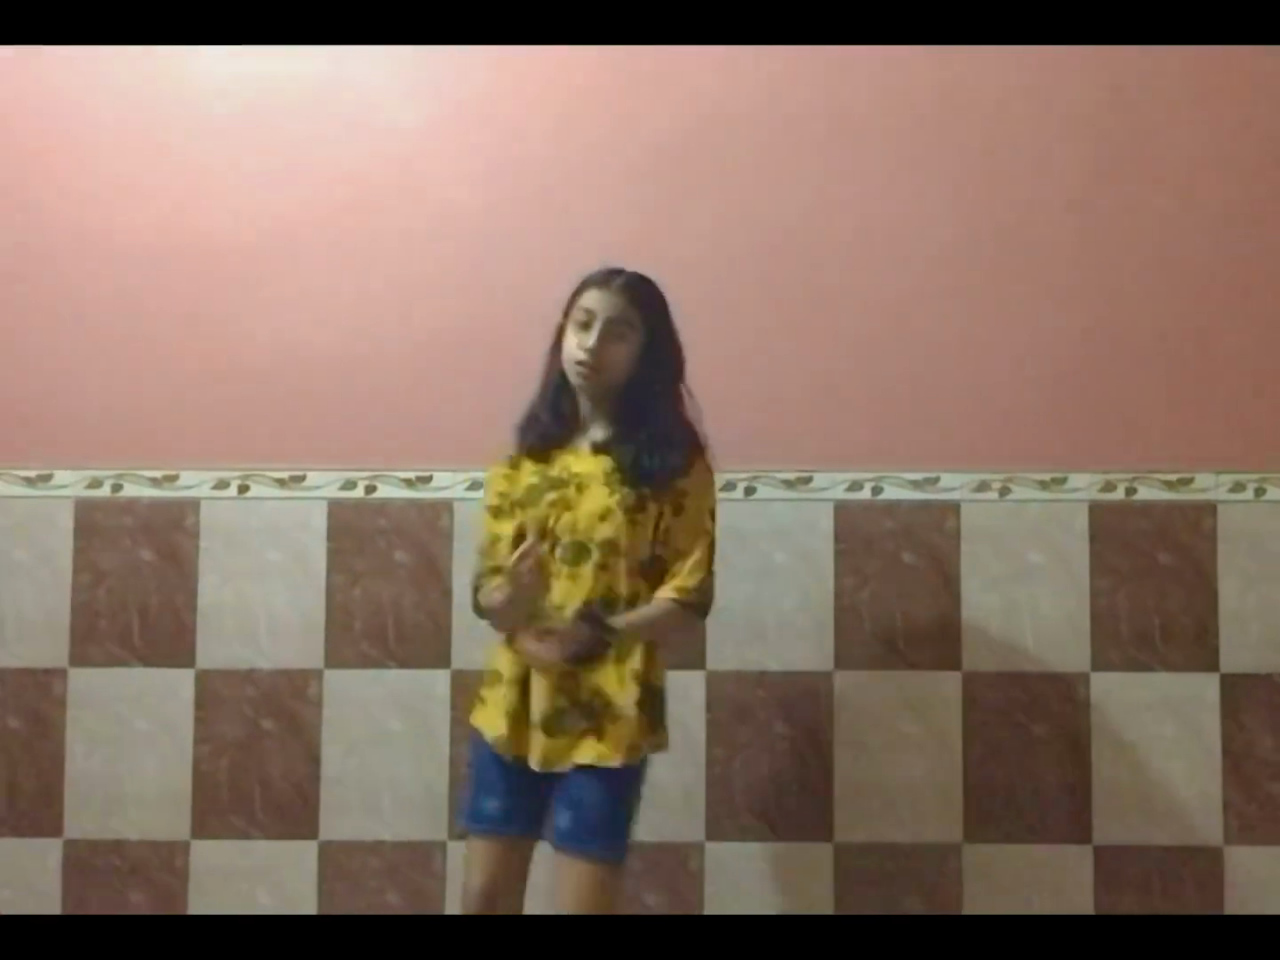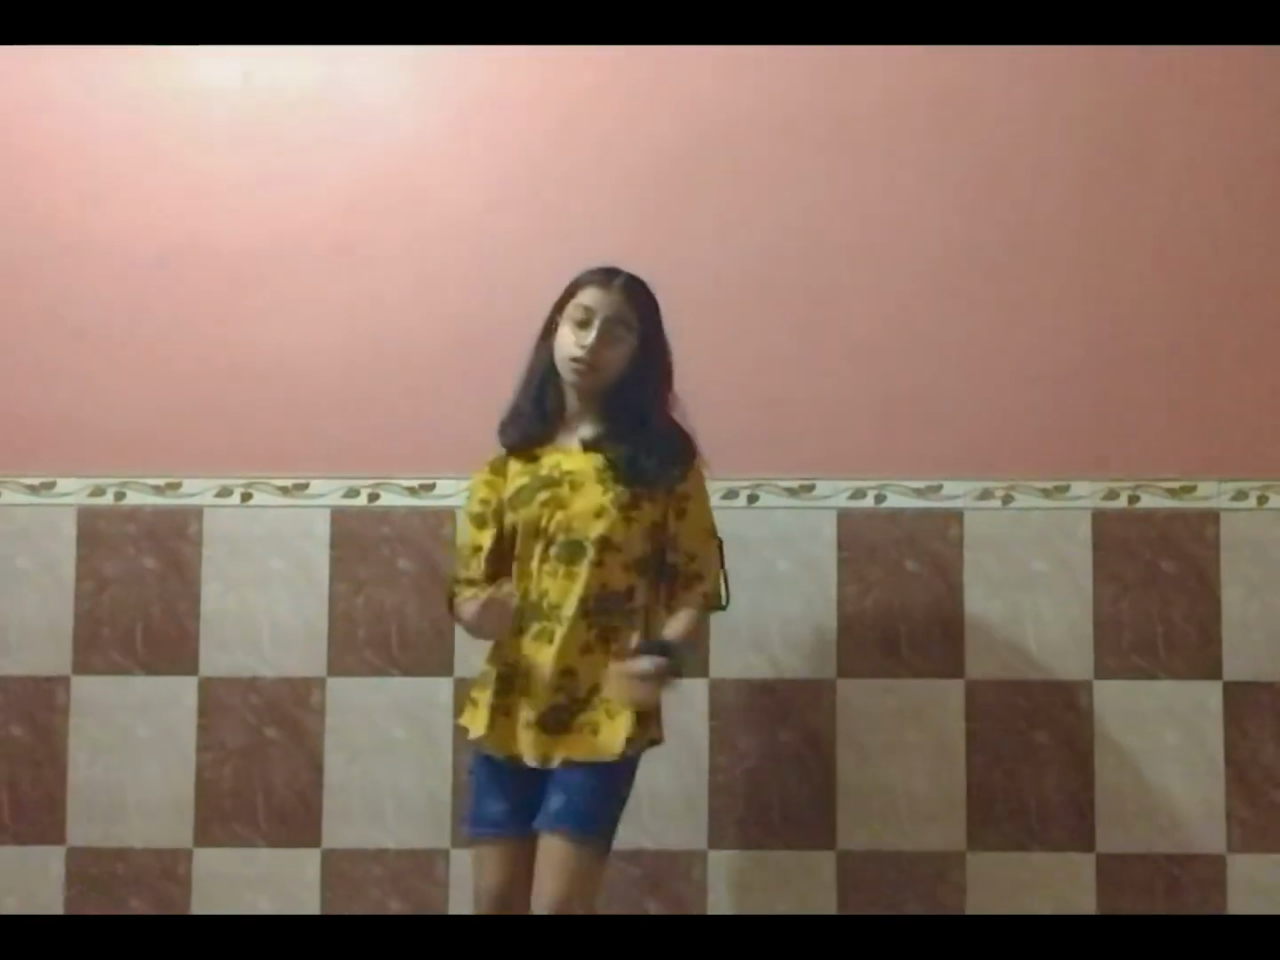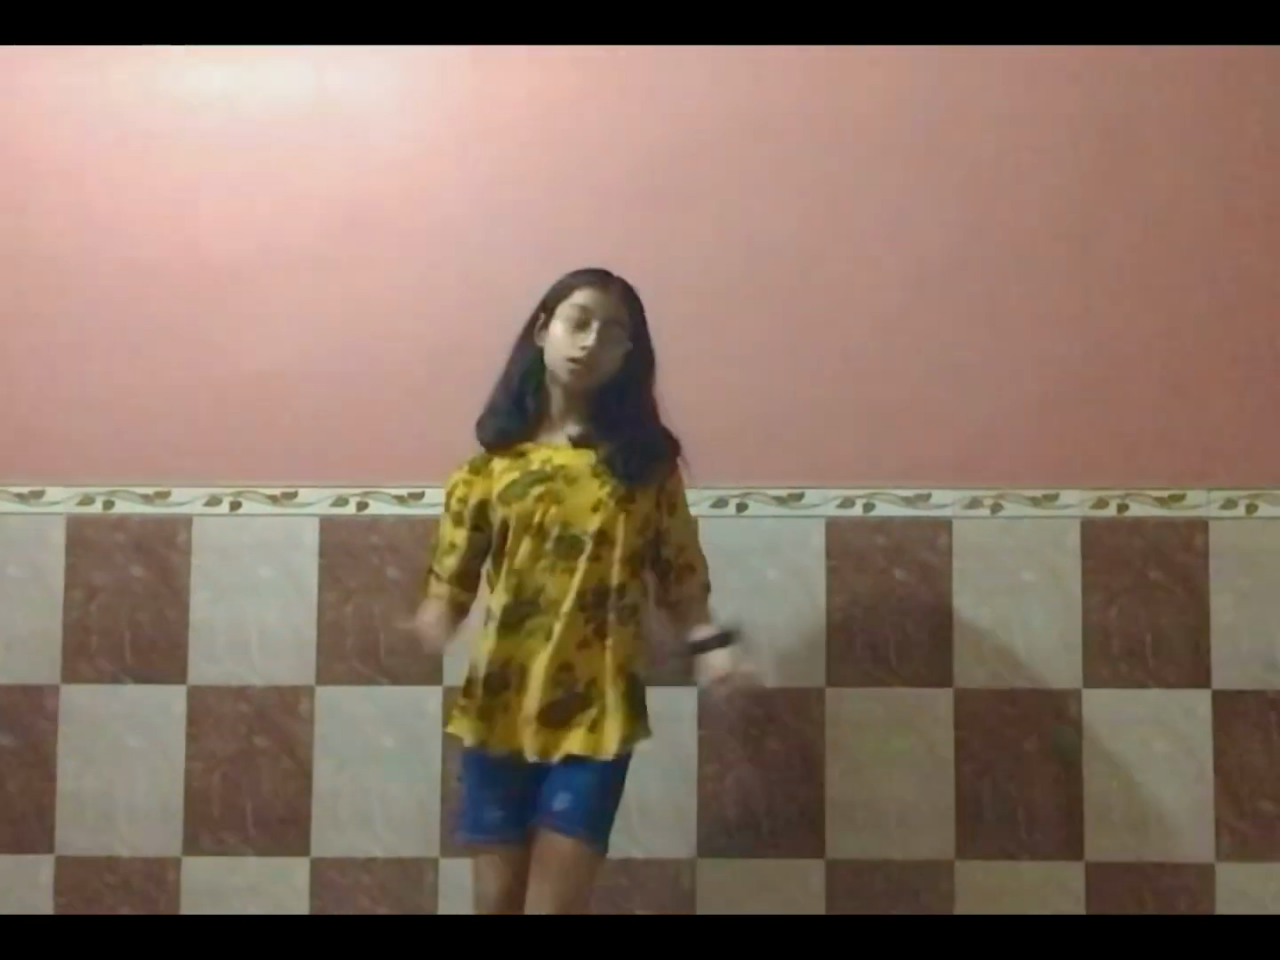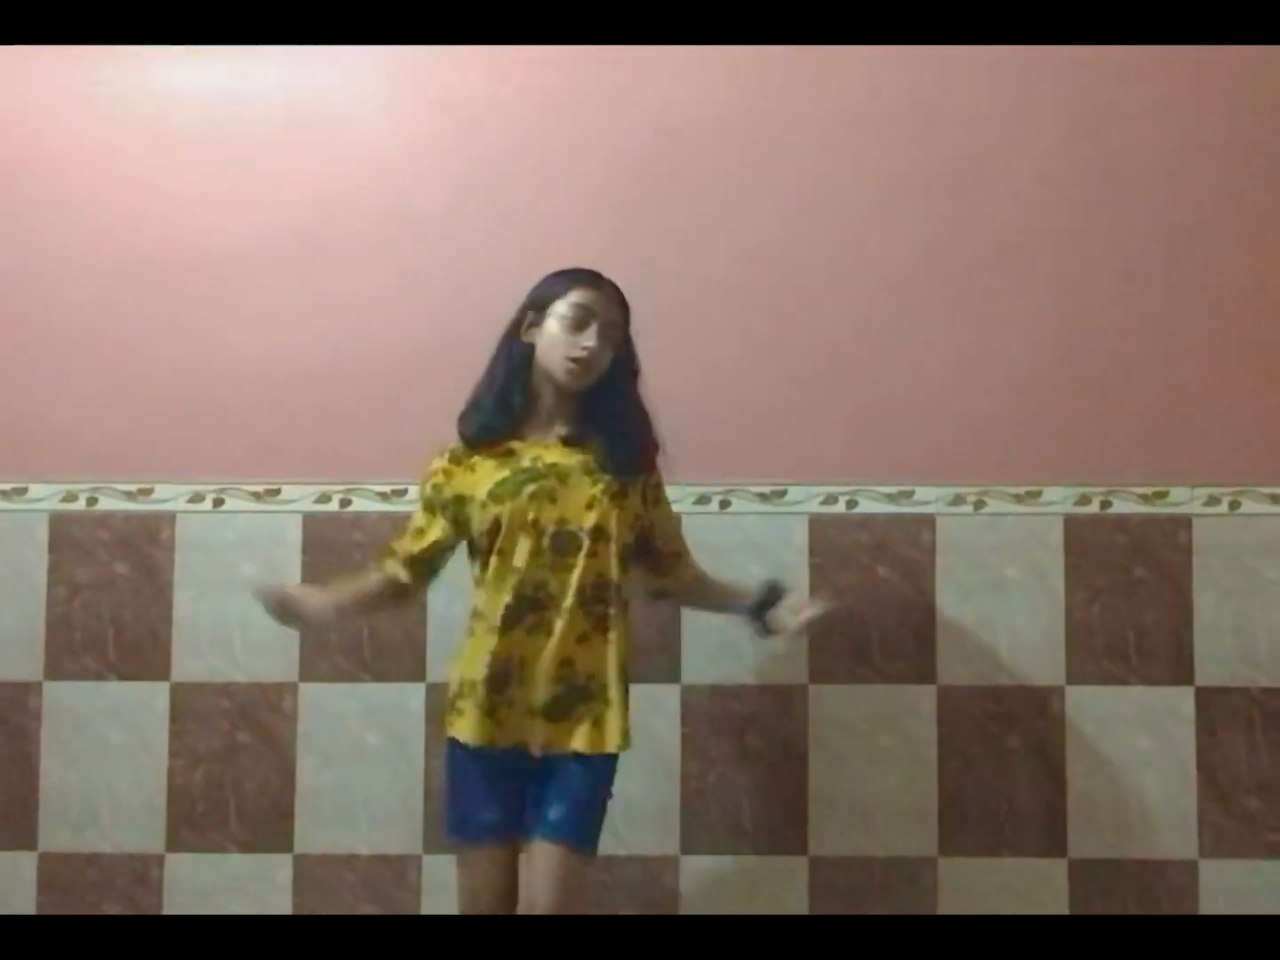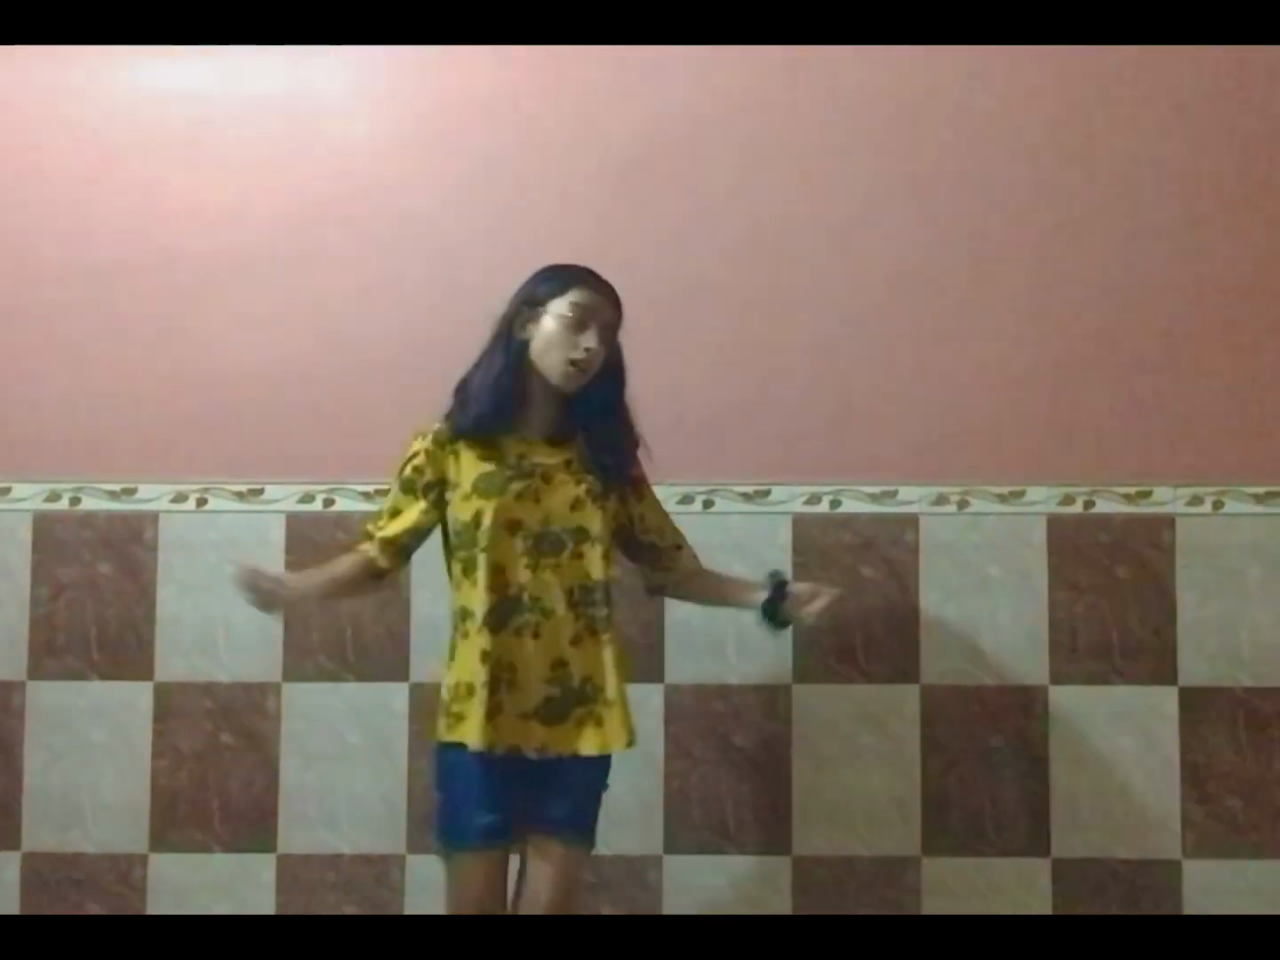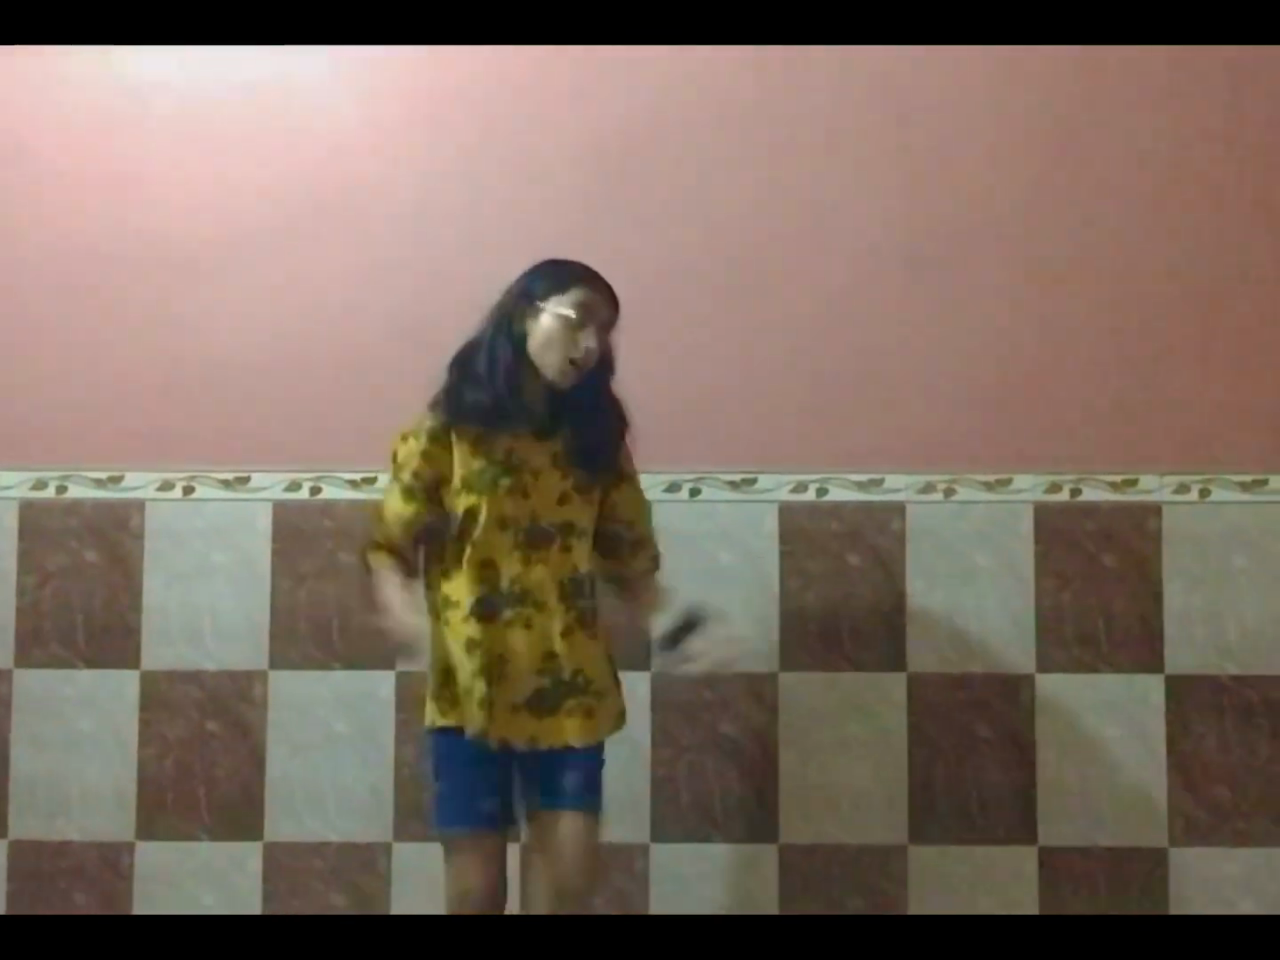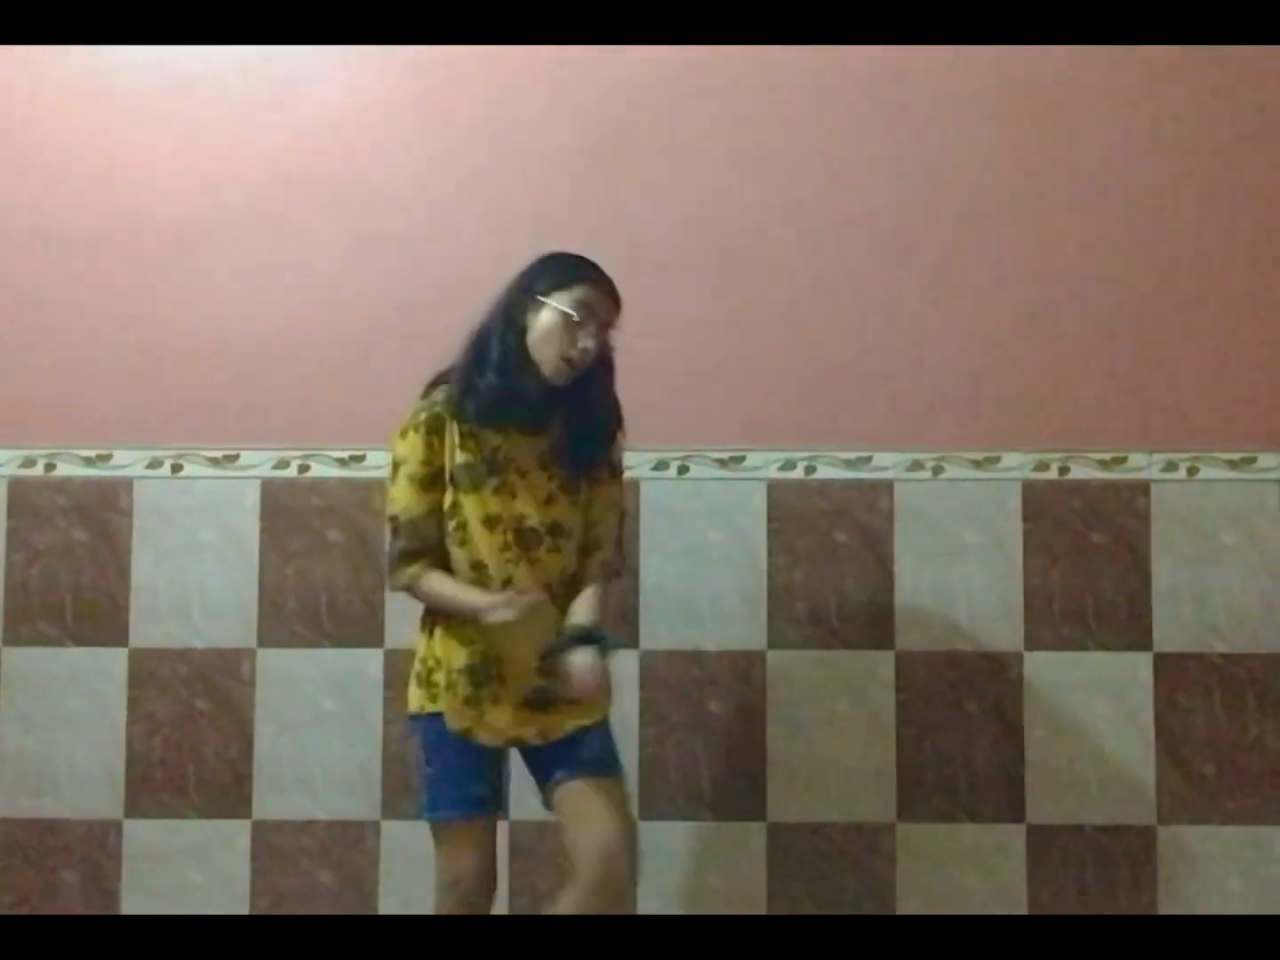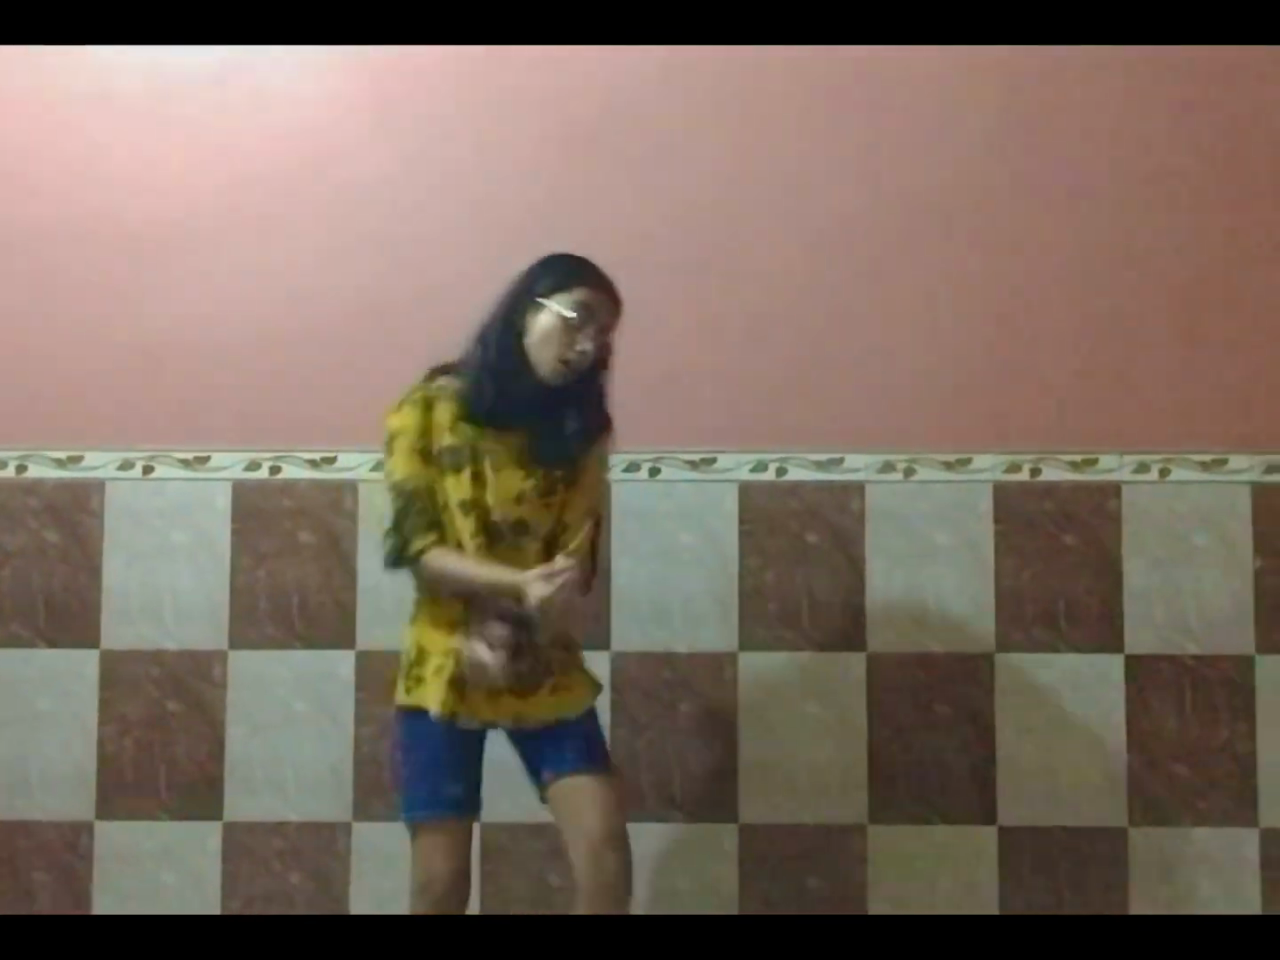
dt=0.1s
person 1, frame 1
left shoulder: (671, 460)
right shoulder: (525, 459)
left elbow: (686, 596)
right elbow: (490, 585)
left wrist: (595, 634)
right wrist: (508, 601)
left hip: (609, 713)
right hip: (515, 704)
left knee: (583, 914)
right knee: (485, 899)
person 1, frame 2
left shoulder: (664, 462)
right shoulder: (510, 460)
left elbow: (697, 589)
right elbow: (468, 586)
left wrist: (658, 655)
right wrist: (481, 613)
left hip: (603, 709)
right hip: (508, 705)
left knee: (560, 904)
right knee: (496, 901)
person 1, frame 3
left shoulder: (643, 457)
right shoulder: (492, 460)
left elbow: (677, 579)
right elbow: (451, 577)
left wrist: (709, 639)
right wrist: (435, 616)
left hip: (596, 707)
right hip: (500, 703)
left knee: (557, 902)
right knee: (497, 901)
person 1, frame 4
left shoulder: (625, 458)
right shoulder: (472, 457)
left elbow: (668, 568)
right elbow: (405, 567)
left wrist: (759, 606)
right wrist: (324, 604)
left hip: (584, 708)
right hip: (489, 702)
left knee: (548, 907)
right knee: (485, 905)
person 1, frame 5
left shoulder: (608, 452)
right shoulder: (453, 446)
left elbow: (666, 562)
right elbow: (381, 551)
left wrist: (764, 598)
right wrist: (301, 587)
left hip: (579, 703)
right hip: (480, 701)
left knee: (548, 904)
right knee: (474, 906)
person 1, frame 6
left shoulder: (596, 443)
right shoulder: (442, 436)
left elbow: (630, 559)
right elbow: (389, 550)
right wrist: (405, 608)
left hip: (570, 693)
right hip: (469, 691)
left knee: (567, 886)
right knee: (475, 897)
person 1, frame 7
left shoulder: (589, 434)
right shoulder: (434, 423)
left elbow: (601, 563)
right elbow: (407, 562)
left wrist: (585, 641)
right wrist: (482, 606)
left hip: (559, 685)
right hip: (458, 679)
left knee: (608, 862)
right knee: (465, 882)
person 1, frame 8
left shoulder: (576, 437)
right shoulder: (428, 410)
left elbow: (572, 568)
right elbow: (418, 547)
left wrist: (513, 634)
right wrist: (517, 584)
left hip: (542, 673)
right hip: (444, 674)
left knee: (605, 852)
right knee: (440, 883)
